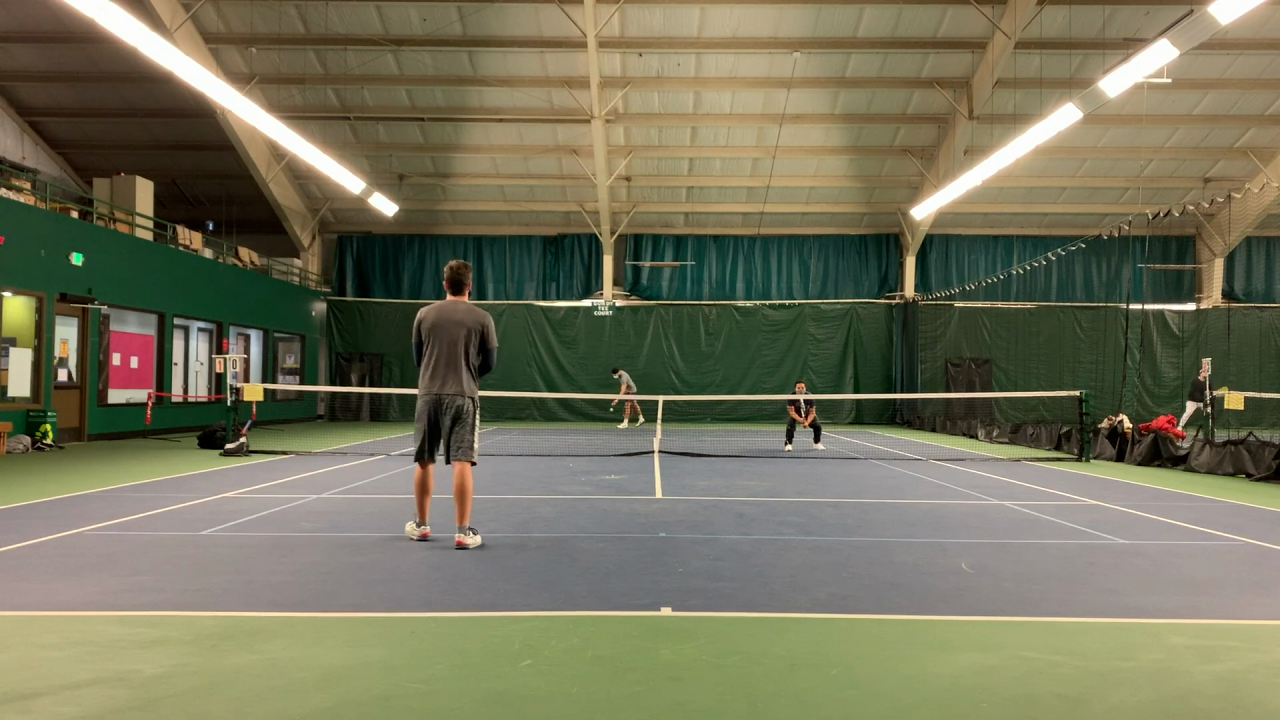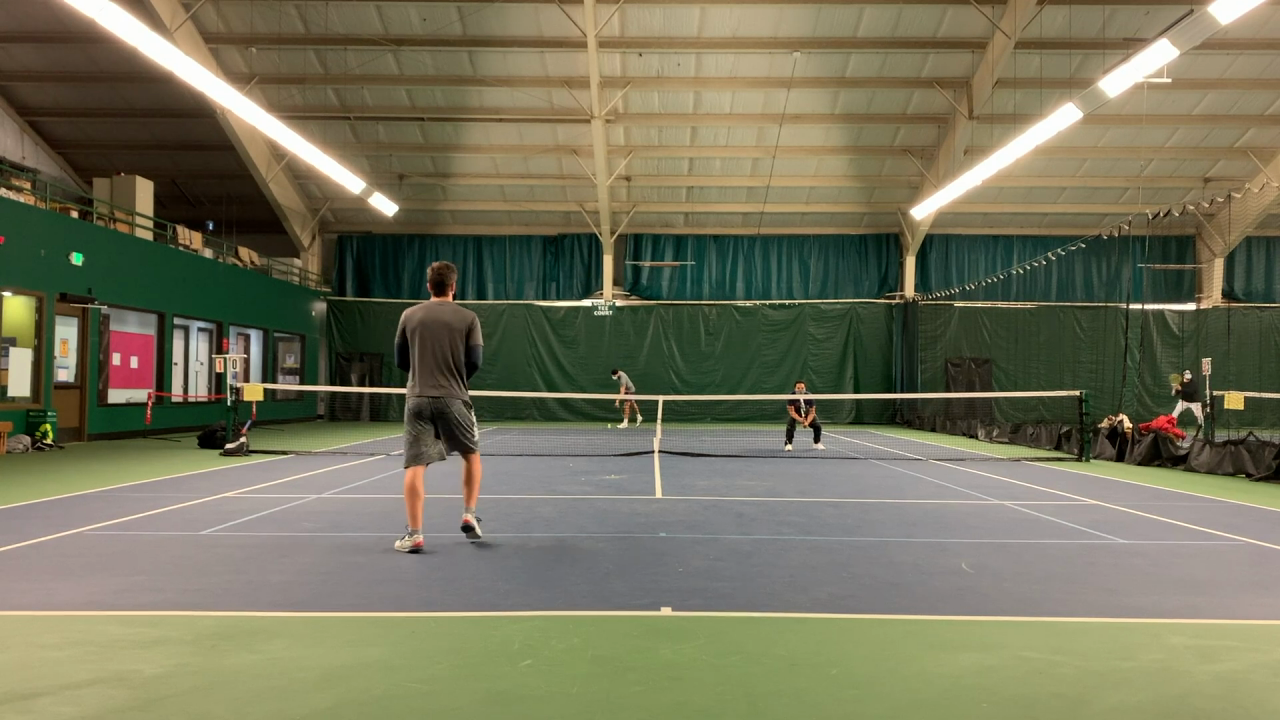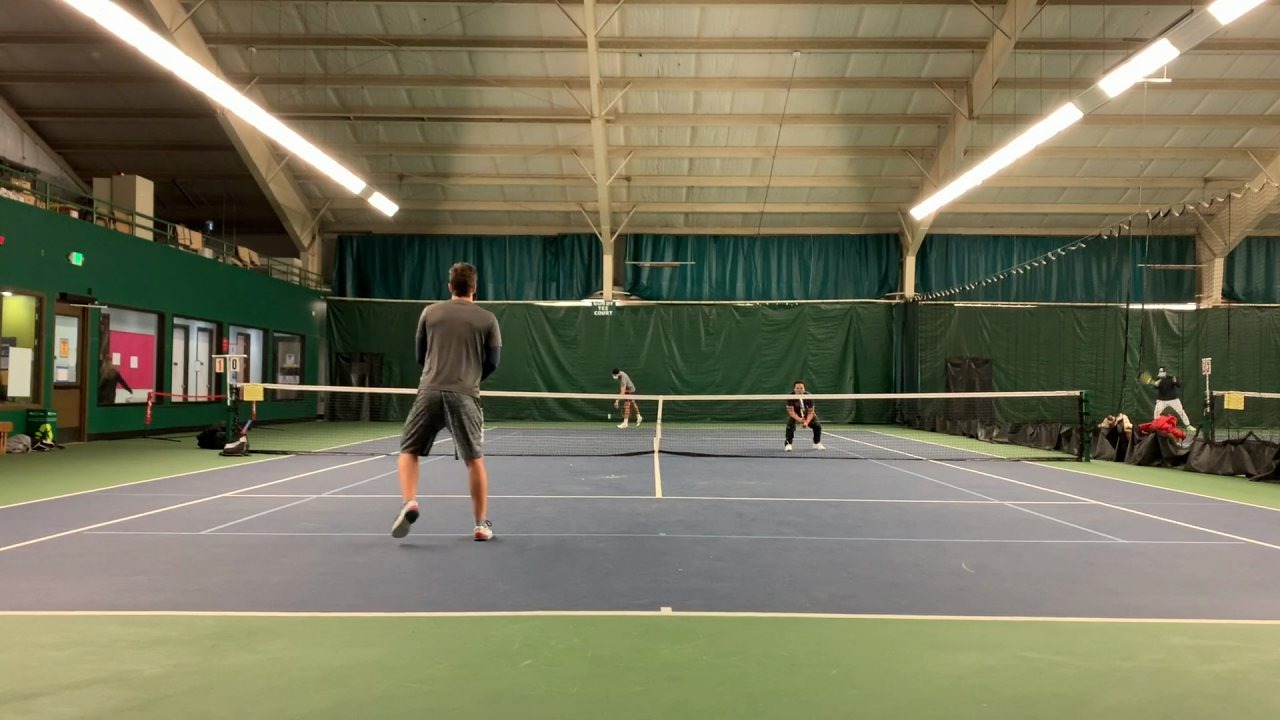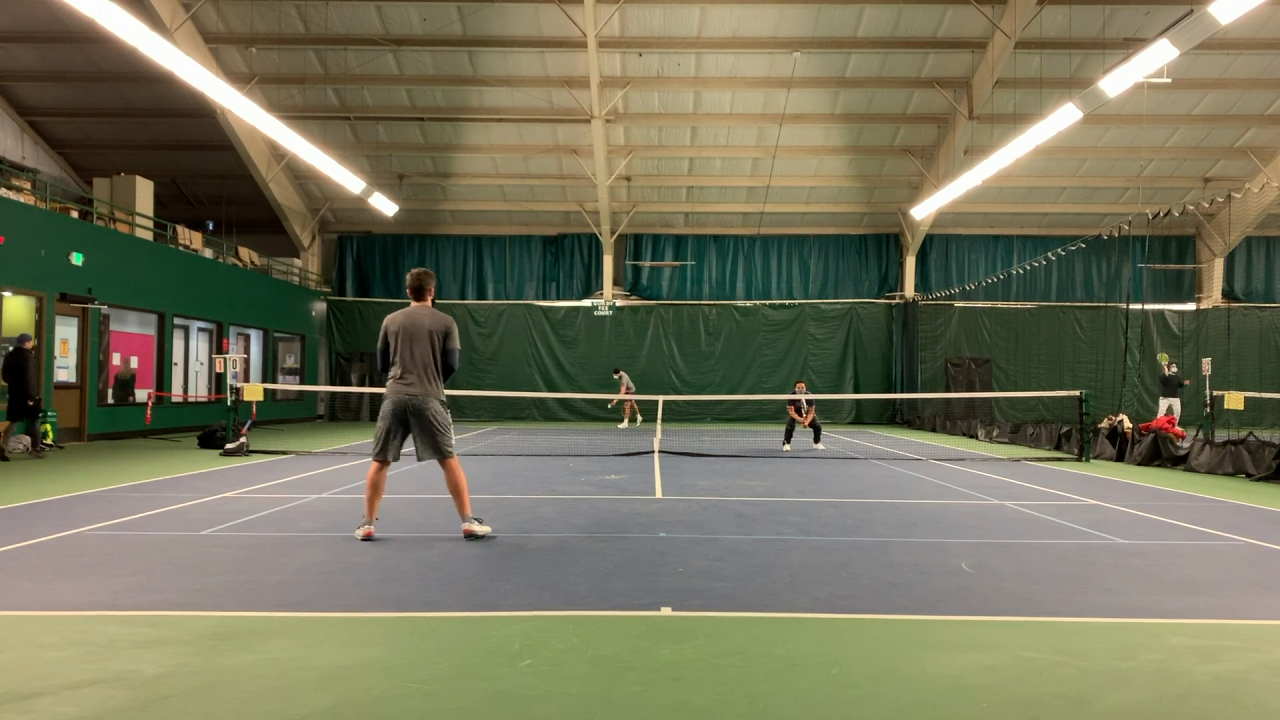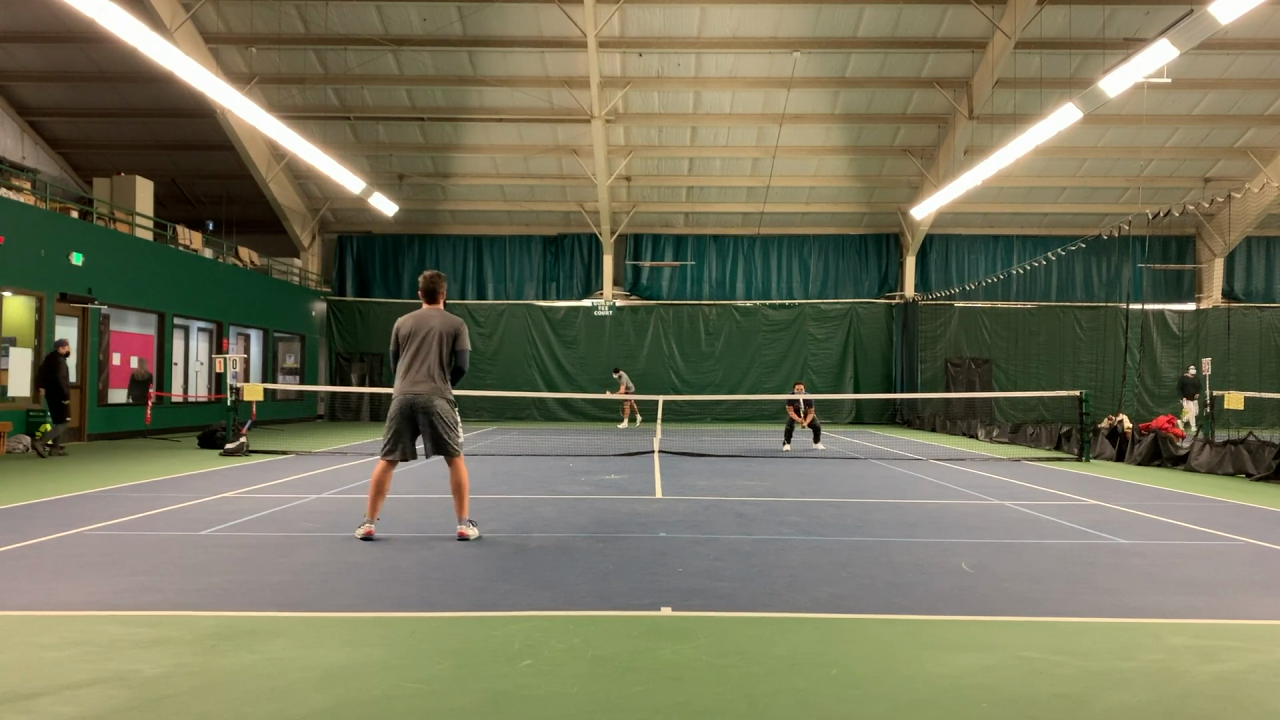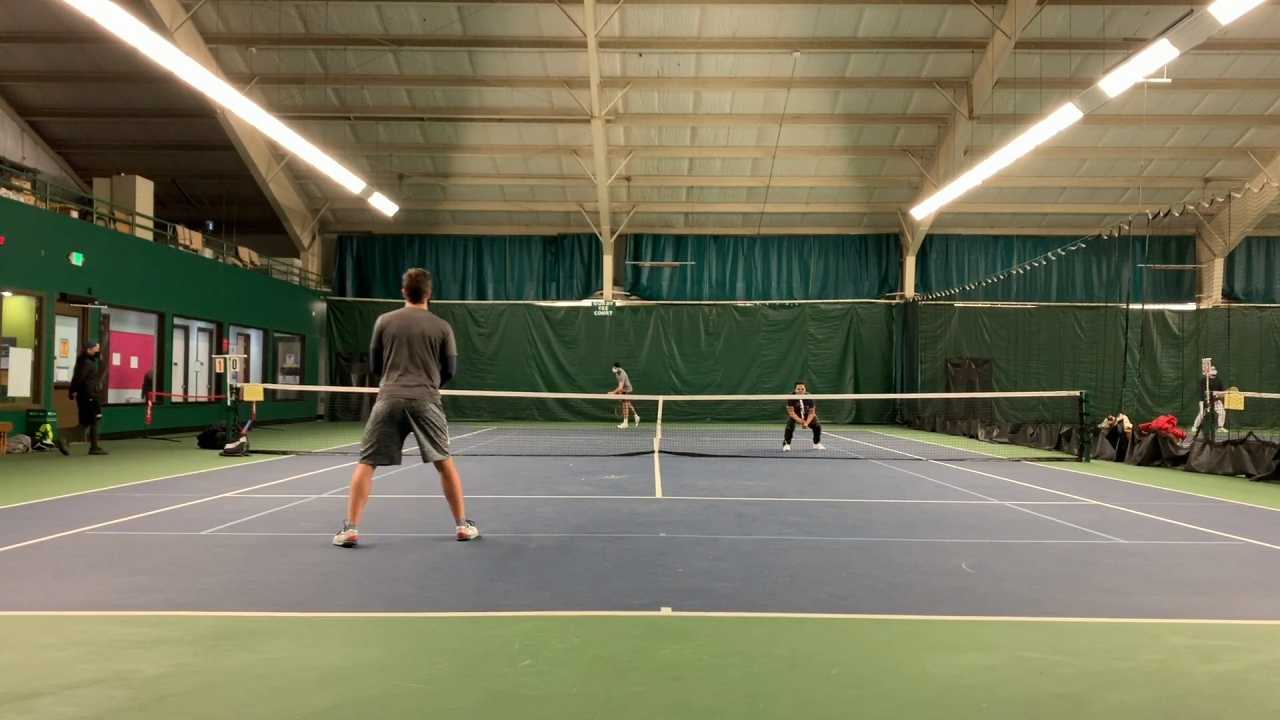
dt=0.5s
person 1, frame 1
left shoulder: (424, 314)
right shoulder: (482, 318)
left elbow: (418, 356)
right elbow: (489, 363)
left hip: (428, 395)
right hip: (462, 397)
left knee: (424, 463)
right knee: (462, 463)
left ankle: (421, 524)
right ankle: (463, 531)
person 1, frame 2
left shoulder: (409, 316)
right shoulder: (468, 318)
left elbow: (400, 360)
right elbow: (475, 361)
left hip: (418, 399)
right hip: (453, 399)
left knee: (415, 466)
right knee: (471, 455)
left ankle: (414, 533)
right ankle: (469, 514)
person 1, frame 3
left shoulder: (429, 313)
right shoulder: (487, 319)
left elbow: (420, 355)
right elbow: (492, 362)
left hip: (430, 392)
right hip: (465, 395)
left knee: (408, 451)
right knee: (474, 460)
left ankle: (409, 503)
right ankle: (481, 524)
person 1, frame 4
left shoulder: (390, 321)
right shoulder: (445, 323)
left elbow: (382, 363)
right elbow: (451, 365)
left hip: (395, 398)
right hip: (429, 399)
left knee: (380, 461)
right knee: (448, 460)
left ankle: (368, 524)
right ankle: (469, 521)
person 1, frame 5
left shoulder: (402, 323)
right shoulder: (456, 324)
left elbow: (394, 362)
right elbow: (462, 366)
left hip: (402, 396)
right hip: (436, 398)
left knee: (387, 461)
right knee: (455, 460)
left ankle: (369, 523)
right ankle: (464, 524)
person 1, frame 6
left shoulder: (384, 321)
right shoulder: (442, 327)
left elbow: (374, 364)
right elbow: (449, 371)
left hip: (389, 400)
right hip: (426, 402)
left knee: (367, 463)
right knee: (444, 463)
left ankle: (350, 529)
right ankle: (462, 525)
